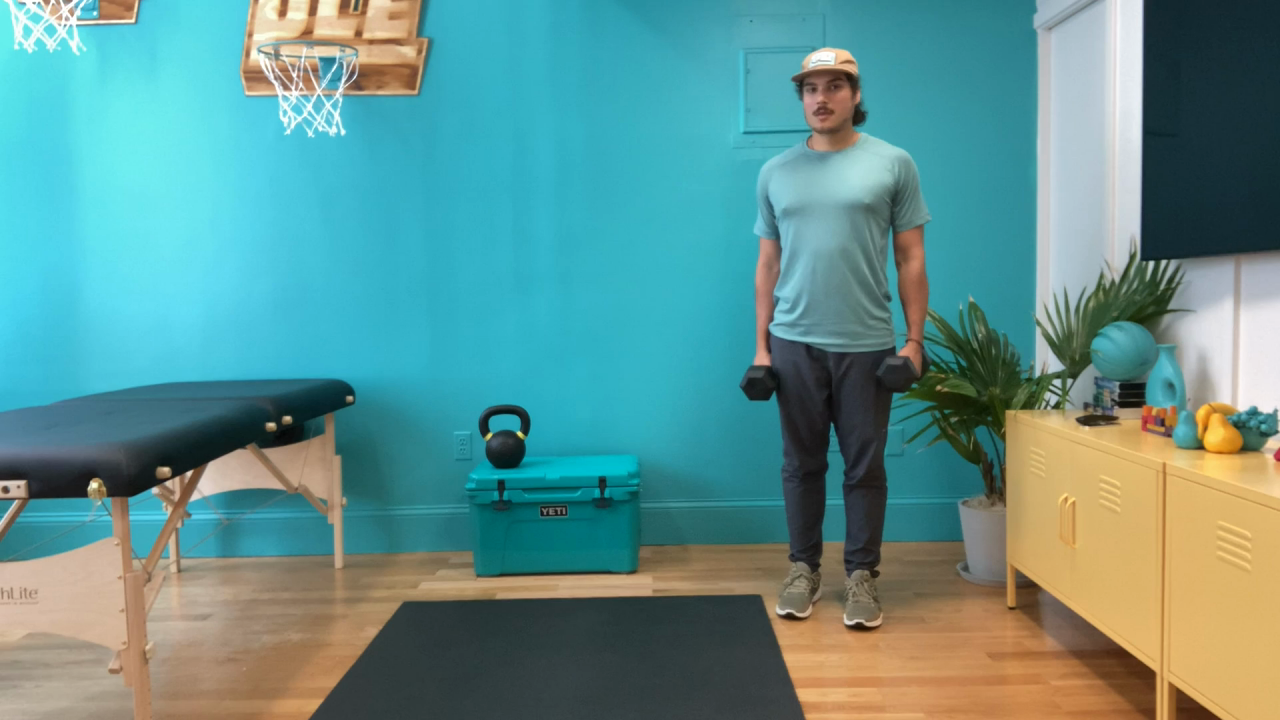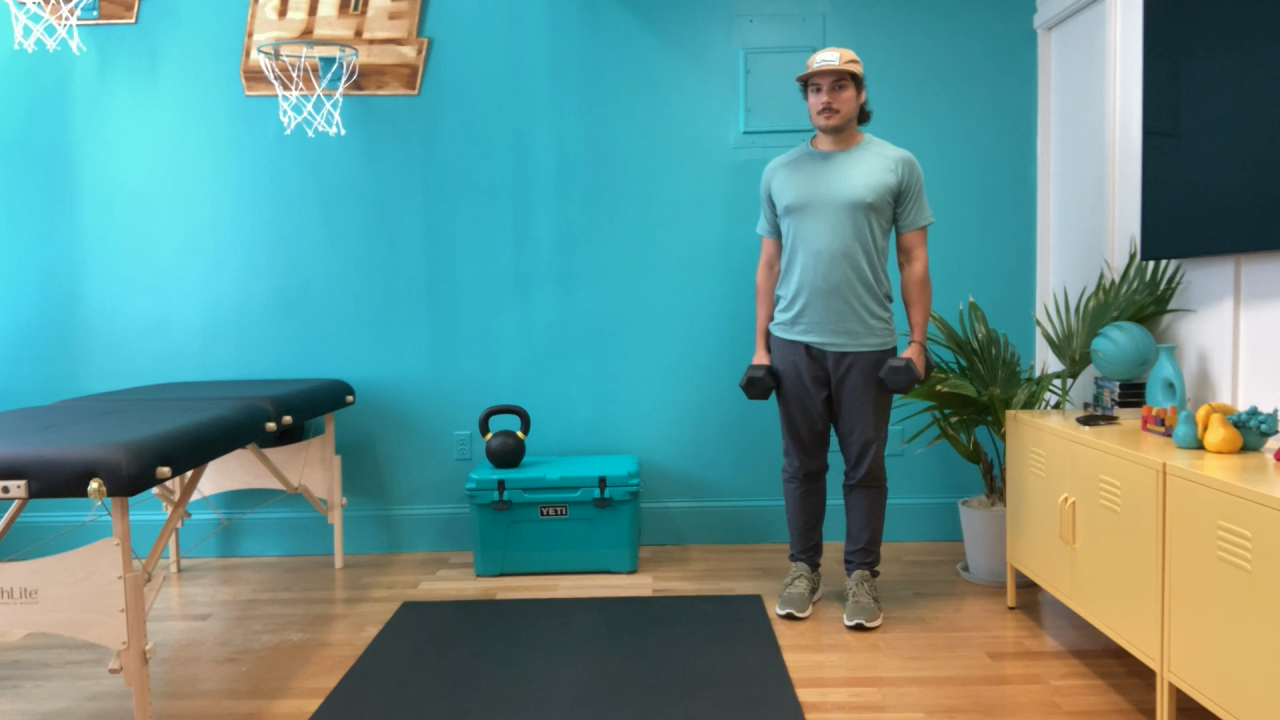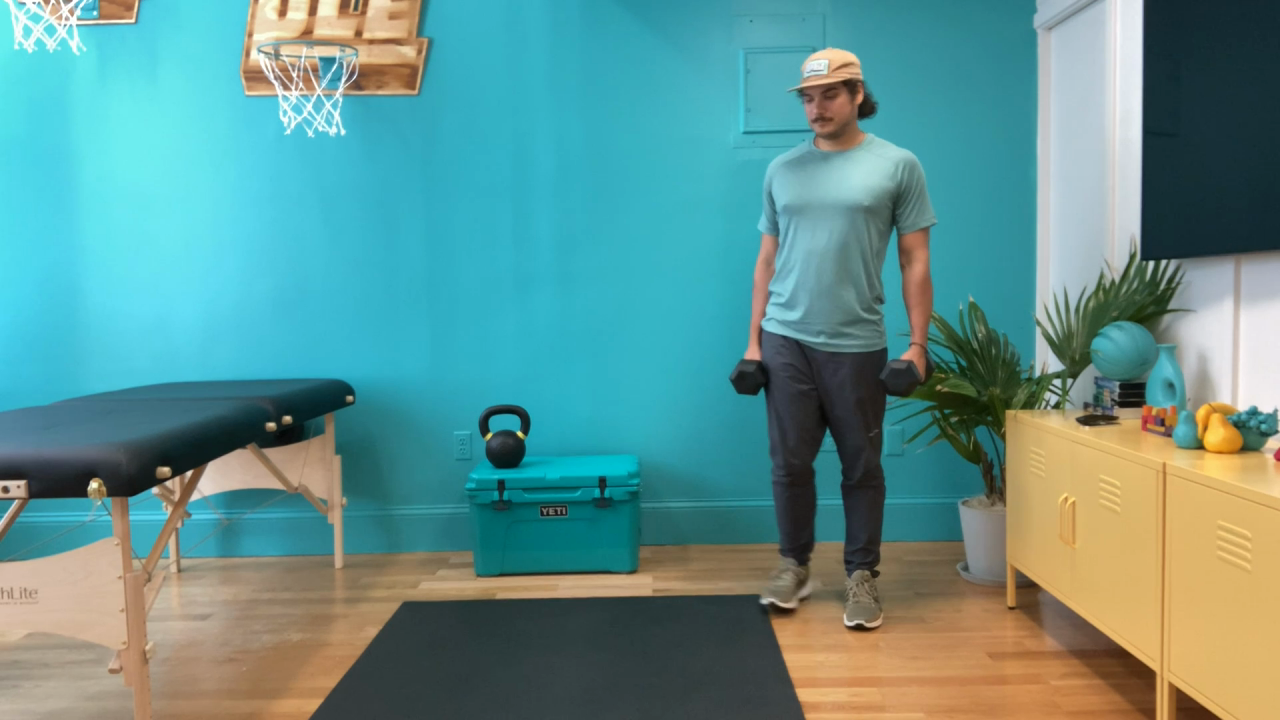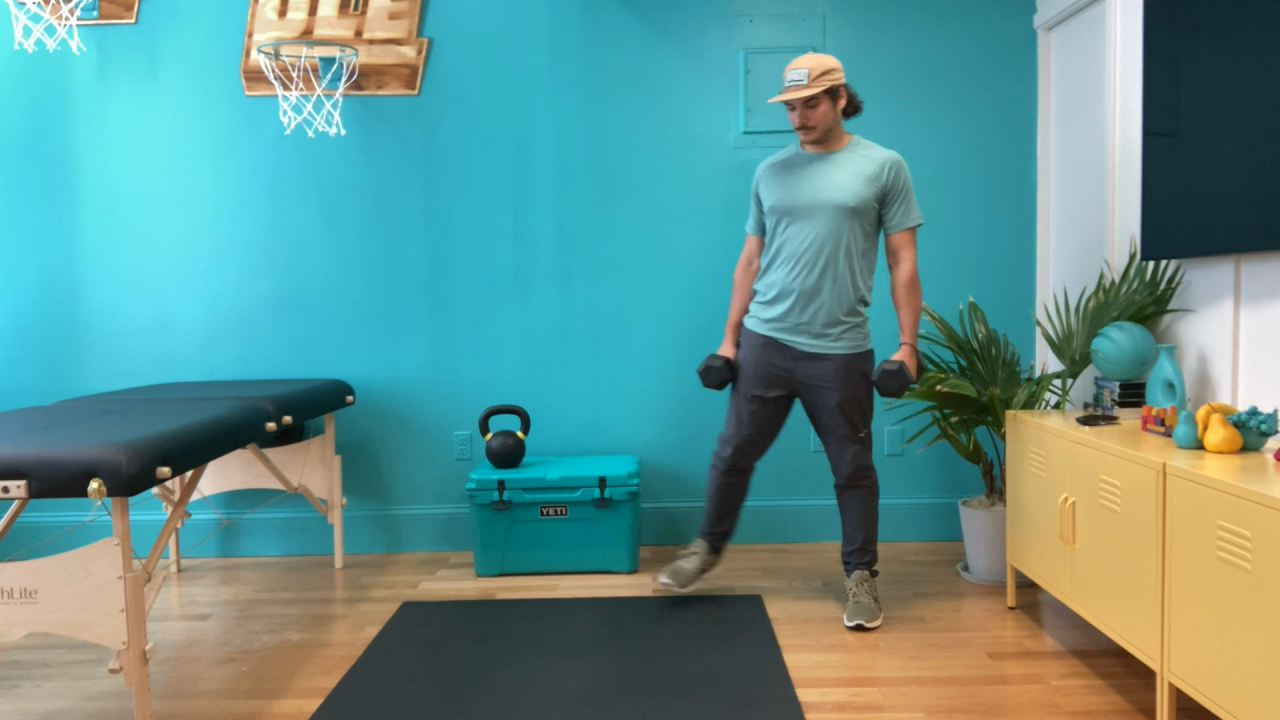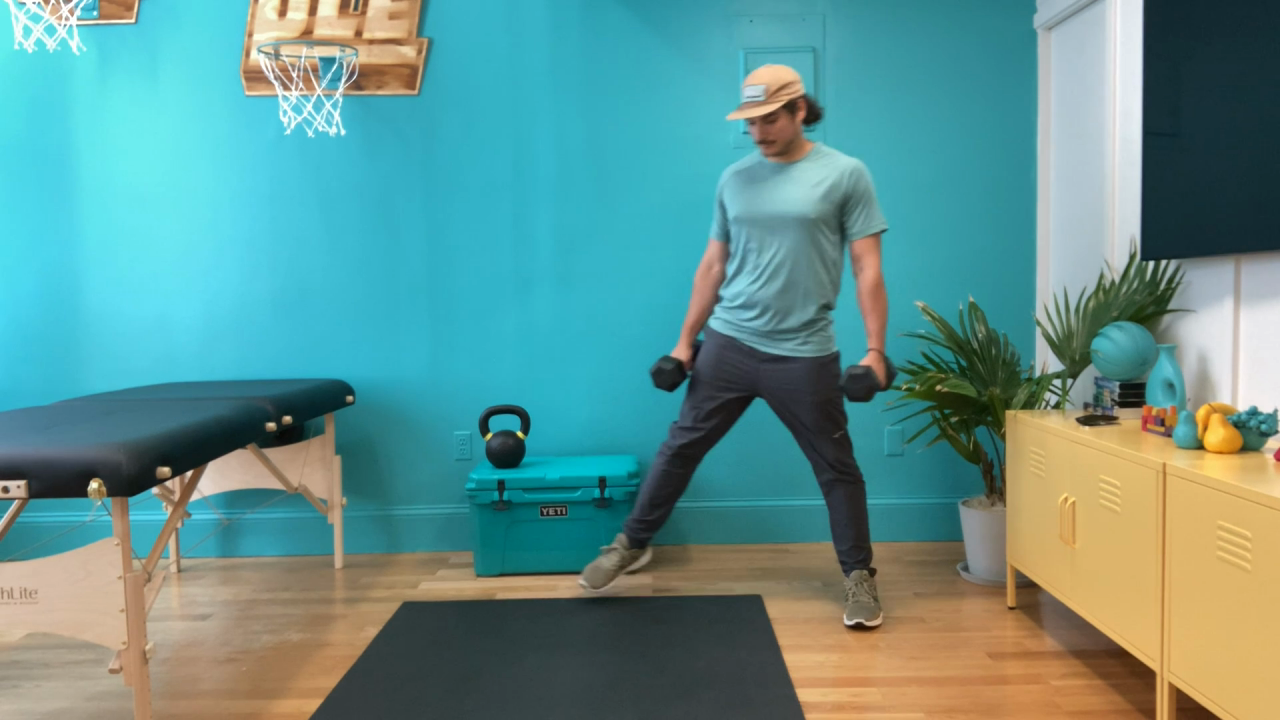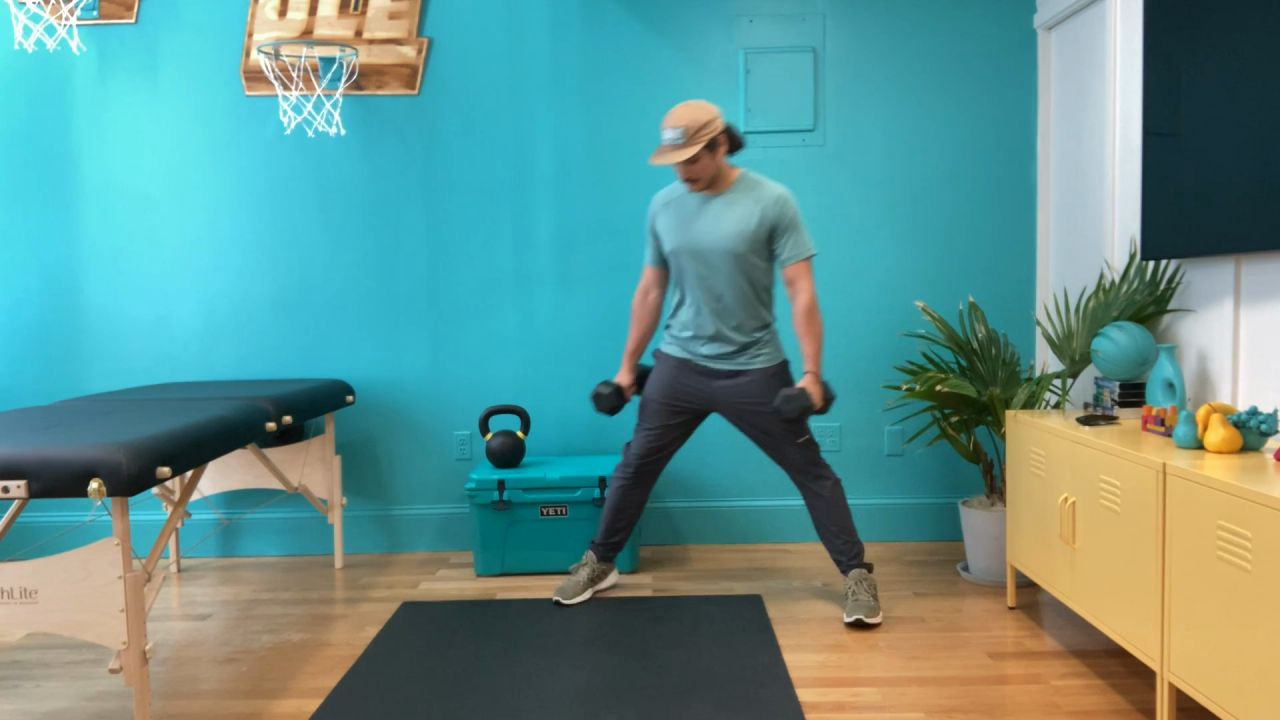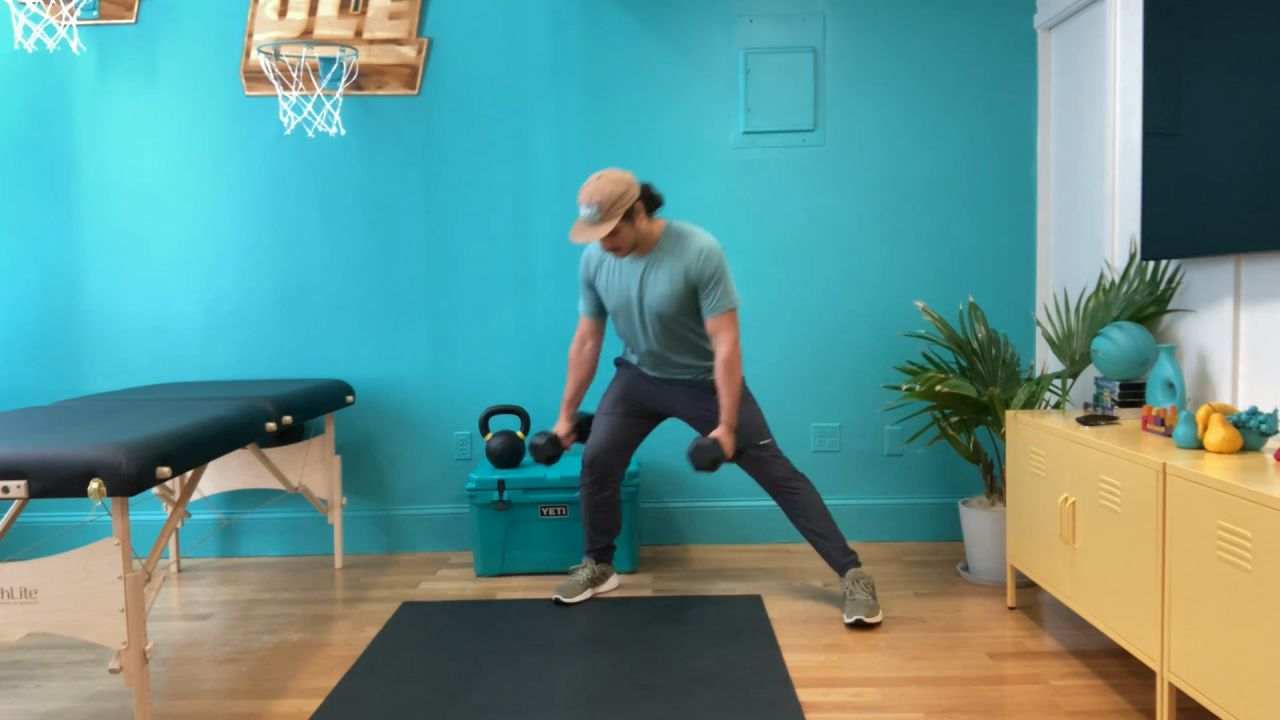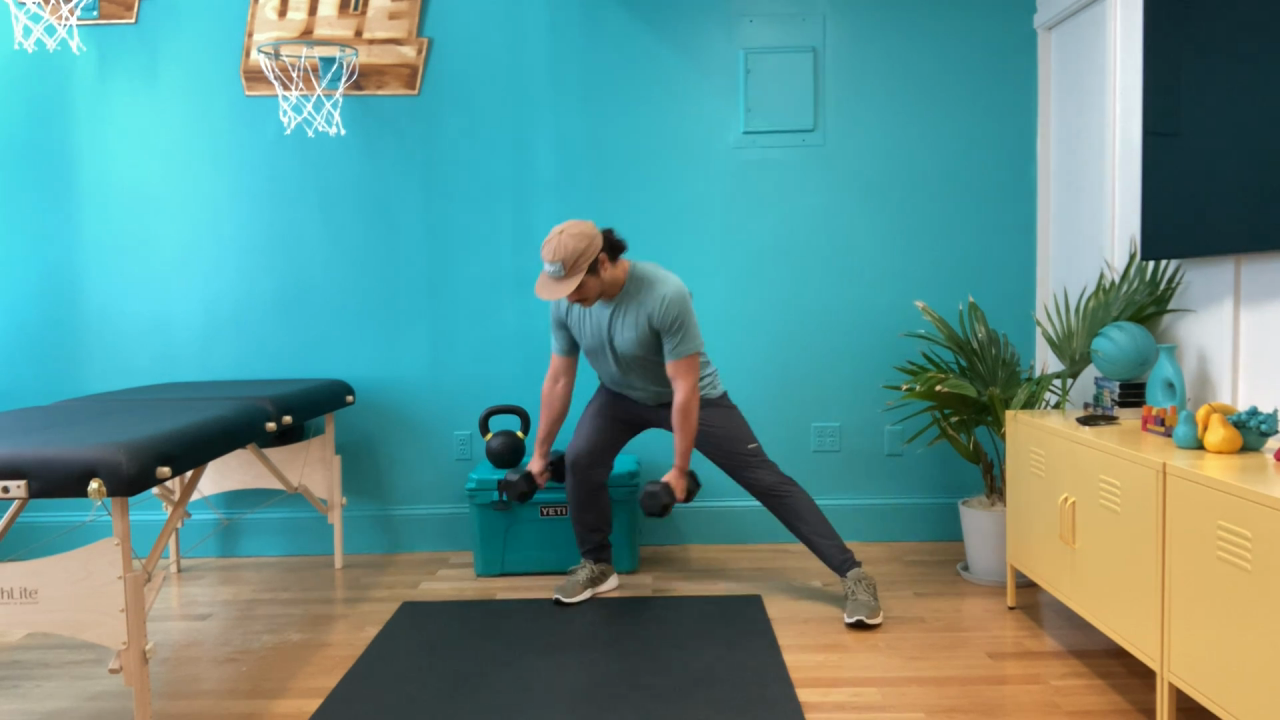
dt=0.2s
person 1, frame 1
left shoulder: (892, 164)
right shoulder: (776, 172)
left elbow: (910, 260)
right elbow: (768, 265)
left wrist: (915, 339)
right wrist: (762, 345)
left hip: (867, 346)
right hip: (795, 345)
left knee: (864, 464)
right knee: (802, 463)
left ankle: (861, 573)
right ankle: (804, 568)
person 1, frame 2
left shoulder: (896, 165)
right shoulder: (779, 171)
left elbow: (914, 261)
right elbow: (769, 264)
left wrist: (918, 341)
right wrist: (760, 343)
left hip: (866, 347)
right hip: (795, 344)
left knee: (864, 465)
right knee: (802, 464)
left ankle: (861, 574)
right ankle: (804, 568)
person 1, frame 3
left shoulder: (896, 165)
right shoulder: (782, 169)
left elbow: (915, 262)
right elbow: (768, 260)
left wrist: (919, 342)
right wrist: (754, 338)
left hip: (857, 348)
right hip: (788, 342)
left knee: (860, 467)
right knee: (789, 459)
left ankle: (860, 574)
right ankle: (794, 566)
person 1, frame 4
left shoulder: (883, 166)
right shoulder: (772, 170)
left elbow: (903, 260)
right elbow: (751, 258)
left wrist: (908, 342)
right wrist: (730, 336)
left hip: (838, 351)
right hip: (766, 342)
left knee: (852, 469)
right knee: (733, 451)
left ankle: (860, 575)
right ankle: (708, 548)
person 1, frame 5
left shoulder: (846, 175)
right shoulder: (735, 178)
left elbow: (868, 267)
right elbow: (714, 263)
left wrist: (875, 349)
right wrist: (685, 339)
left hip: (804, 354)
right hip: (730, 343)
left knee: (836, 467)
right knee: (682, 444)
left ankle: (858, 575)
right ankle: (630, 544)
person 1, frame 6
left shoulder: (771, 202)
right shoulder: (662, 205)
left elbow: (802, 291)
right elbow: (650, 290)
left wrist: (811, 372)
right wrist: (627, 366)
left hip: (752, 369)
right hip: (681, 363)
left knee: (809, 468)
right knee: (638, 462)
left ankle: (857, 573)
right ankle: (599, 561)
person 1, frame 7
left shoulder: (699, 252)
right shoulder: (594, 262)
left elbow: (726, 344)
right elbow: (586, 340)
left wrist: (727, 425)
right wrist: (565, 414)
left hip: (703, 378)
right hip: (639, 376)
left knee: (778, 474)
right knee: (598, 459)
left ankle: (852, 574)
right ankle: (598, 564)
person 1, frame 8
left shoulder: (665, 294)
right shoulder: (564, 305)
left elbow: (686, 389)
right elbow: (558, 379)
left wrist: (680, 468)
right wrist: (540, 452)
left hip: (695, 394)
right hip: (622, 394)
left knee: (765, 478)
right knee: (581, 459)
left ankle: (853, 575)
right ankle: (597, 565)
